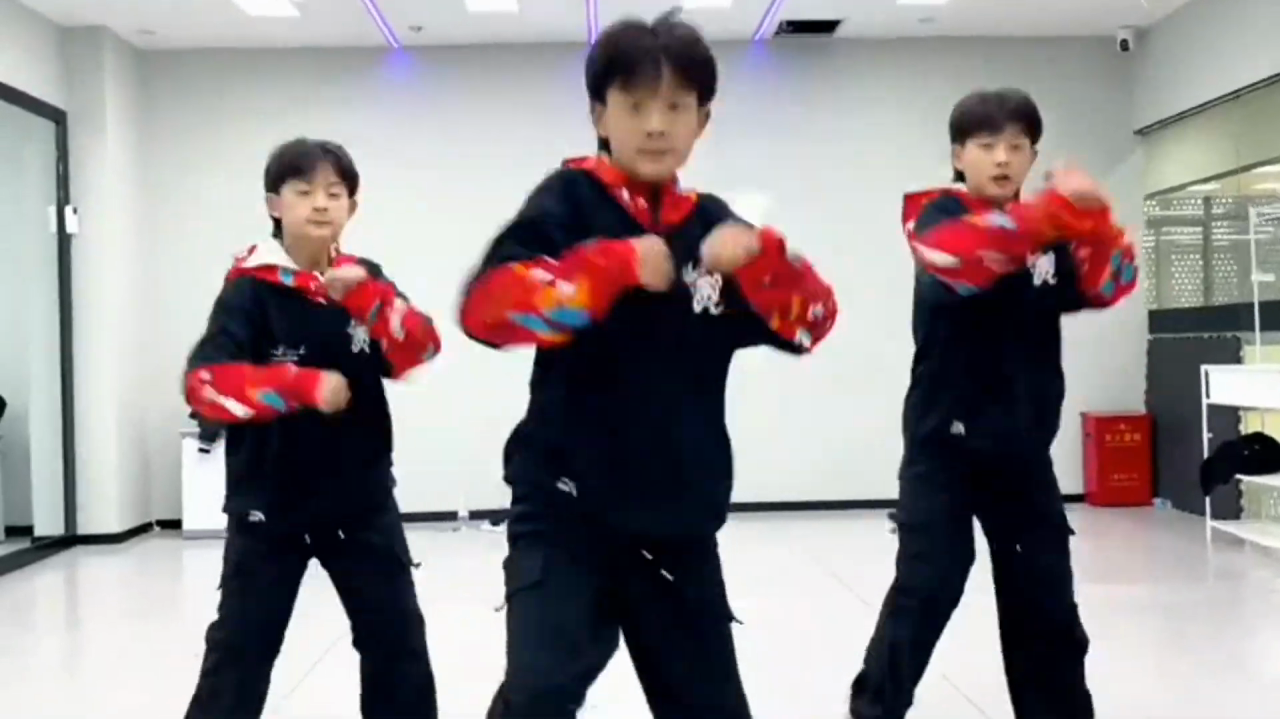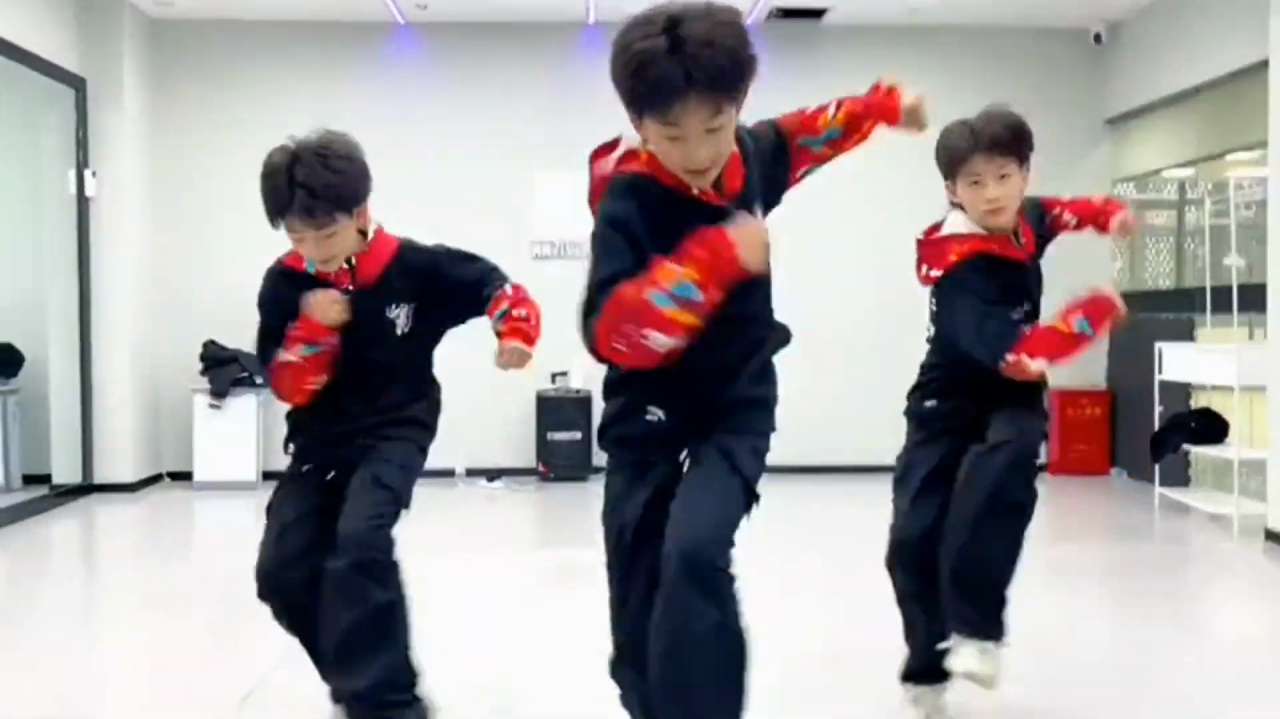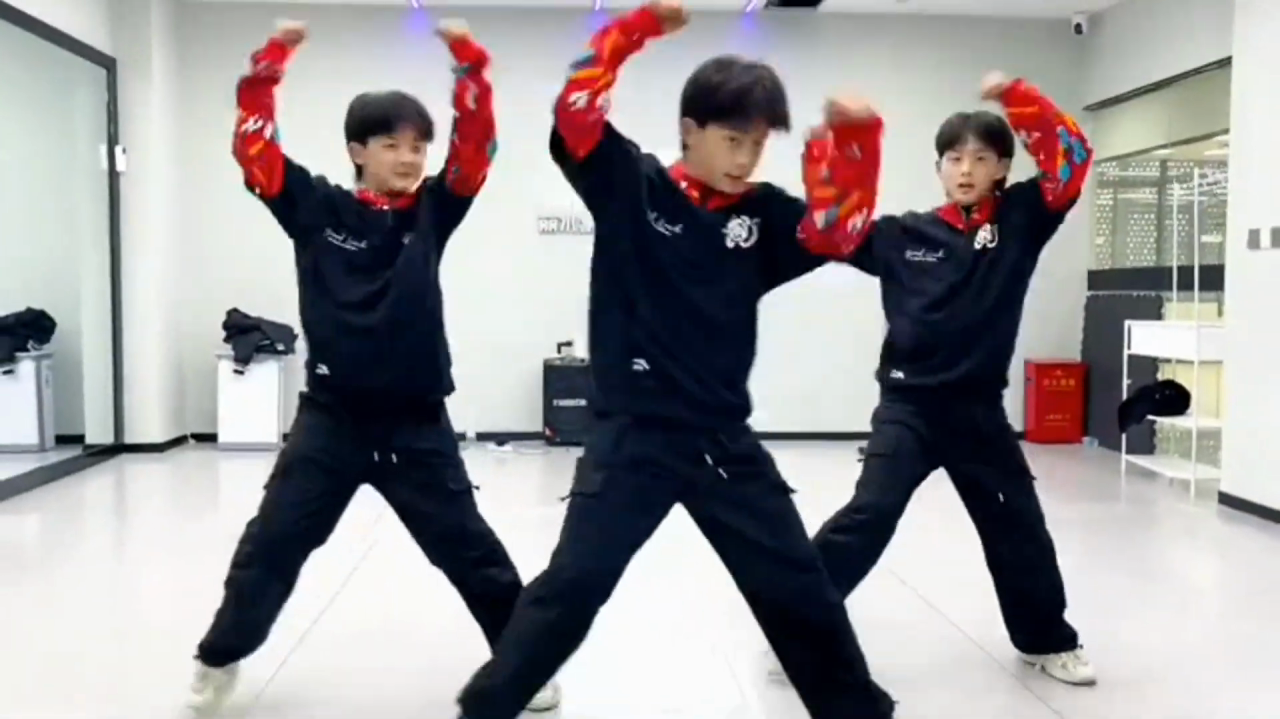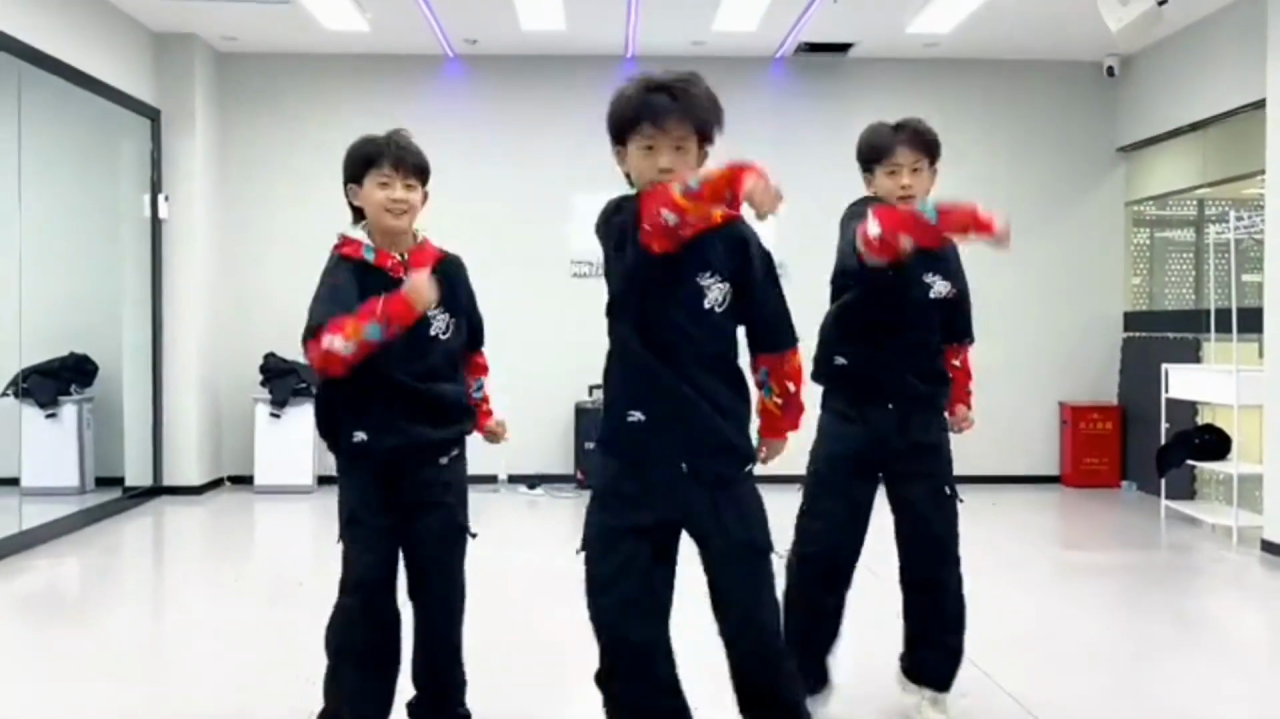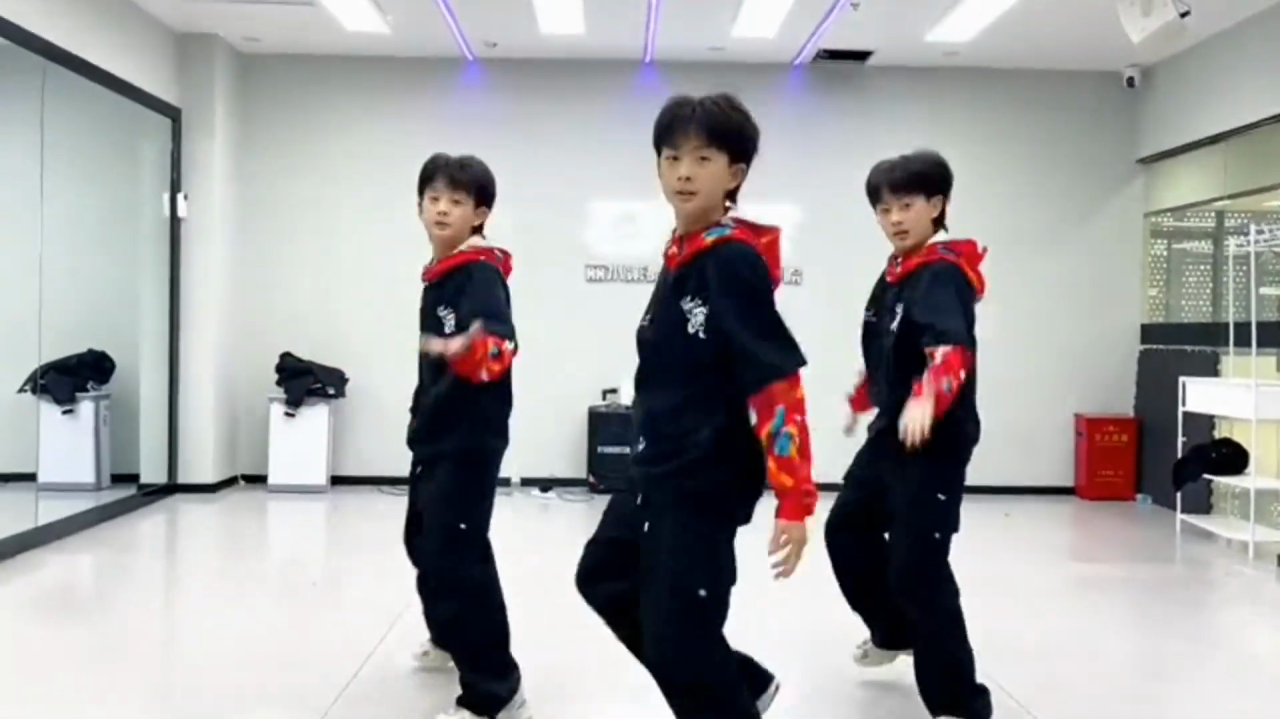
dt=1s
person 1, frame 1
left shoulder: (712, 225)
right shoulder: (566, 205)
left elbow: (808, 322)
right elbow: (488, 309)
left wrist: (760, 256)
right wrist: (619, 267)
left hip: (678, 527)
right hip: (562, 516)
person 1, frame 2
left shoulder: (750, 153)
right shoulder: (629, 194)
left elbow: (803, 134)
right elbow: (617, 336)
left wrist: (881, 107)
right wrist: (717, 257)
left hip: (732, 416)
right hip: (648, 427)
left knee: (693, 559)
right knee: (639, 611)
person 1, frame 3
left shoulder: (758, 213)
right shoulder: (634, 186)
left elbow: (836, 229)
right elbow: (575, 121)
left wrist: (847, 134)
left hip: (717, 429)
right hip: (635, 424)
left knee: (799, 582)
right knee: (578, 579)
person 1, frame 4
left shoulder: (734, 240)
right shoulder: (620, 223)
left elbow: (775, 344)
right elbow: (660, 214)
left wrist: (778, 425)
right wrist: (738, 182)
left hip: (717, 459)
right hip: (631, 459)
left knee: (751, 620)
right knee: (629, 627)
person 1, frame 5
left shoulder: (738, 264)
right shoulder: (682, 254)
left elbow: (779, 388)
left wrist: (795, 502)
left hip: (705, 482)
right hip: (656, 469)
left knee: (680, 640)
right knee: (606, 580)
person 2, frame 1
left shoulder: (1047, 229)
right shoulder: (942, 215)
left elbow: (1107, 286)
right elbow: (954, 259)
left wrist: (1087, 214)
right wrist: (1055, 210)
left hip: (1022, 452)
right hip: (943, 449)
left knee: (1045, 605)
right knee: (923, 594)
person 2, frame 2
left shoulder: (1027, 219)
right shoulder: (957, 264)
right elbow: (1018, 357)
left wrist: (1104, 213)
right wrist: (1092, 315)
left hip: (1012, 404)
right hip: (943, 413)
left knee: (1004, 467)
right knee: (912, 542)
left ankle: (977, 627)
person 2, frame 3
left shoulder: (1019, 221)
right shoulder: (919, 232)
left elbow: (1068, 157)
right elbow: (836, 242)
left wrist: (1014, 96)
left hip: (975, 411)
right hip: (909, 404)
left knee: (1019, 532)
right knee: (867, 518)
left ankle: (1046, 638)
person 2, frame 4
left shoulder: (944, 256)
right shoulder: (861, 224)
right elbow: (883, 231)
left wrist: (958, 397)
right wrist: (972, 221)
left hip: (918, 418)
right hip: (853, 410)
left knee: (933, 554)
right knee: (825, 543)
person 2, frame 5
left shoulder: (942, 277)
right shoulder: (894, 275)
left elbow: (951, 349)
left wrist: (926, 402)
right wrist: (861, 397)
left hip: (937, 440)
right hip: (891, 430)
left knee: (916, 565)
right knee: (848, 531)
right ankle: (893, 632)
person 3, frame 1
left shoulder: (368, 281)
right shoulder: (251, 293)
left elbow: (415, 351)
right elbow: (205, 387)
left wrist: (366, 298)
right wrist: (303, 386)
left hip: (363, 499)
right hip: (270, 507)
left knee: (393, 643)
right knee: (241, 646)
person 3, frame 2
left shoulder: (408, 263)
right shoulder: (284, 285)
left elbow: (495, 284)
right elbow: (290, 385)
left wrist: (517, 333)
right wrist: (318, 328)
left hip: (393, 439)
right hip: (320, 444)
left knee: (358, 546)
right knee: (280, 572)
person 3, frame 3
left shoulder: (429, 208)
right shoulder: (316, 208)
left elbow: (475, 148)
right elbow: (255, 148)
left wrist: (470, 62)
right wrist: (268, 65)
left hip: (414, 420)
right hip: (331, 417)
left knee: (468, 547)
right knee: (275, 539)
right ankle: (220, 657)
person 3, frame 4
left shoulder: (448, 270)
right shoulder: (344, 273)
right elbow: (324, 353)
left wrist: (483, 411)
right wrist: (399, 305)
left hip: (436, 461)
right hip: (366, 461)
left knee: (439, 590)
right knee: (366, 590)
person 3, frame 5
left shoulder: (481, 274)
right shoulder: (437, 273)
left elbow: (500, 350)
left wrist: (466, 352)
left hip: (466, 442)
right hip: (437, 435)
left knee: (452, 560)
right knee: (425, 545)
right ankle: (453, 640)
